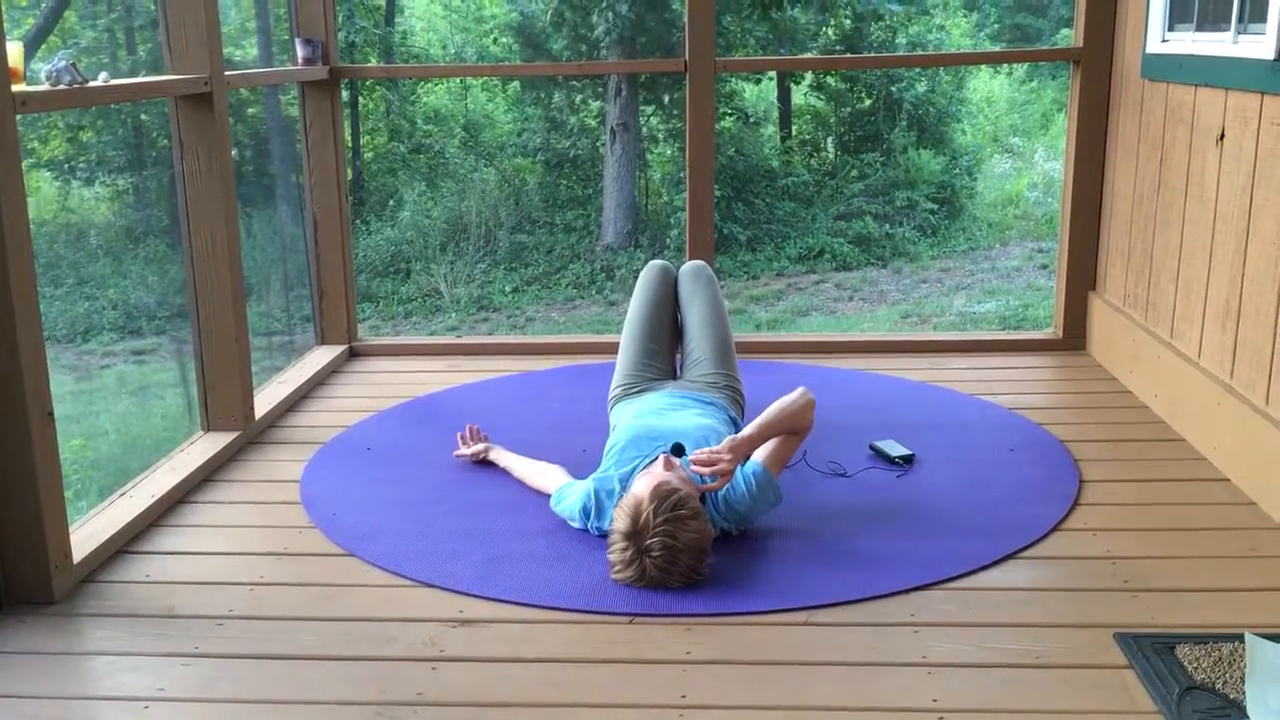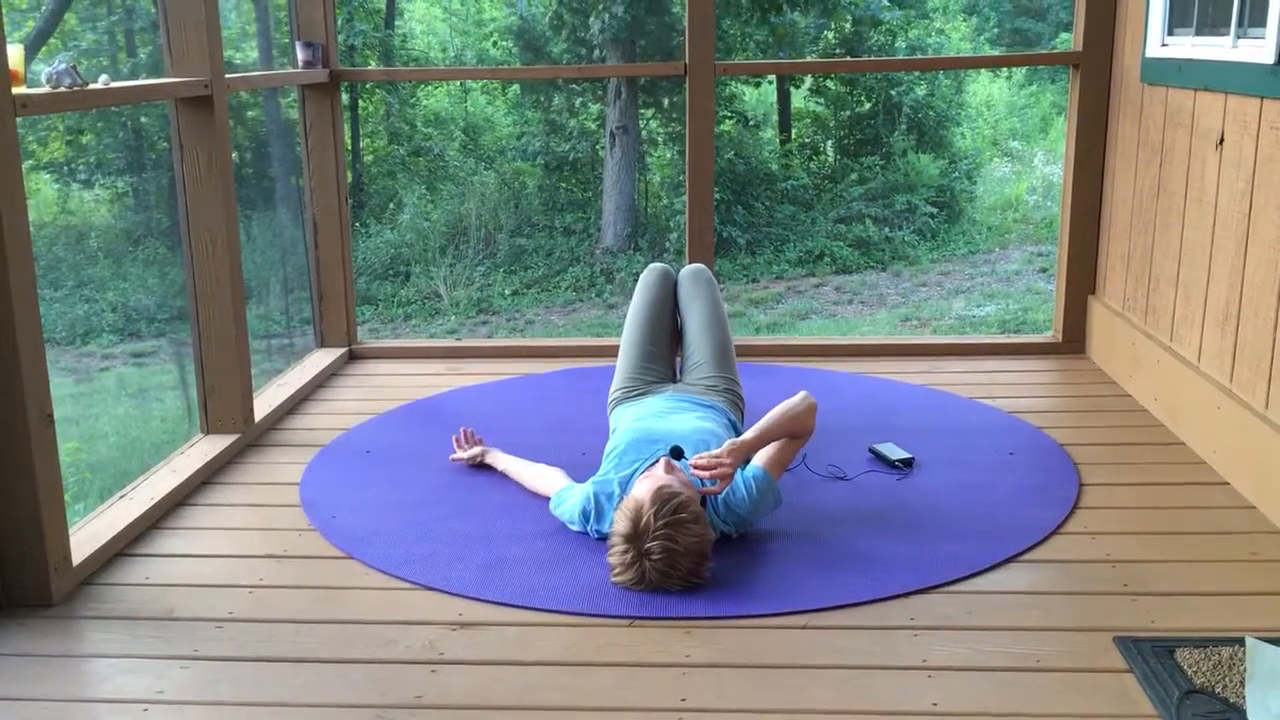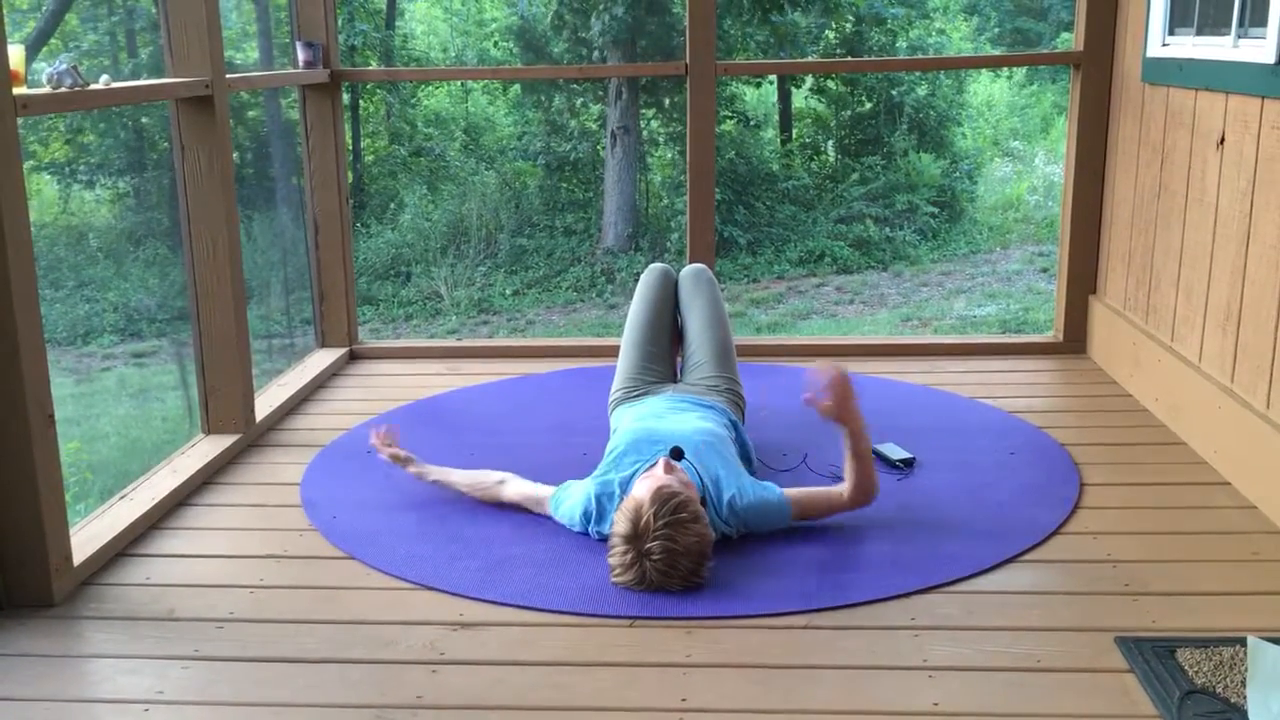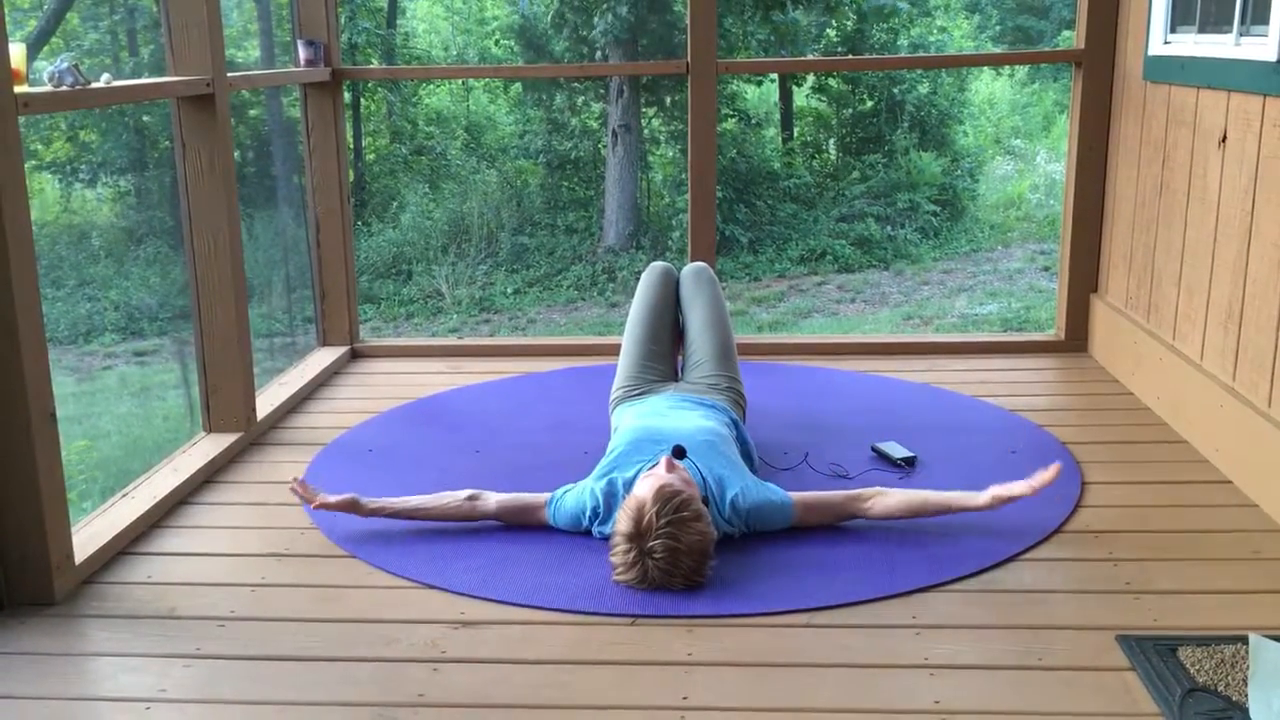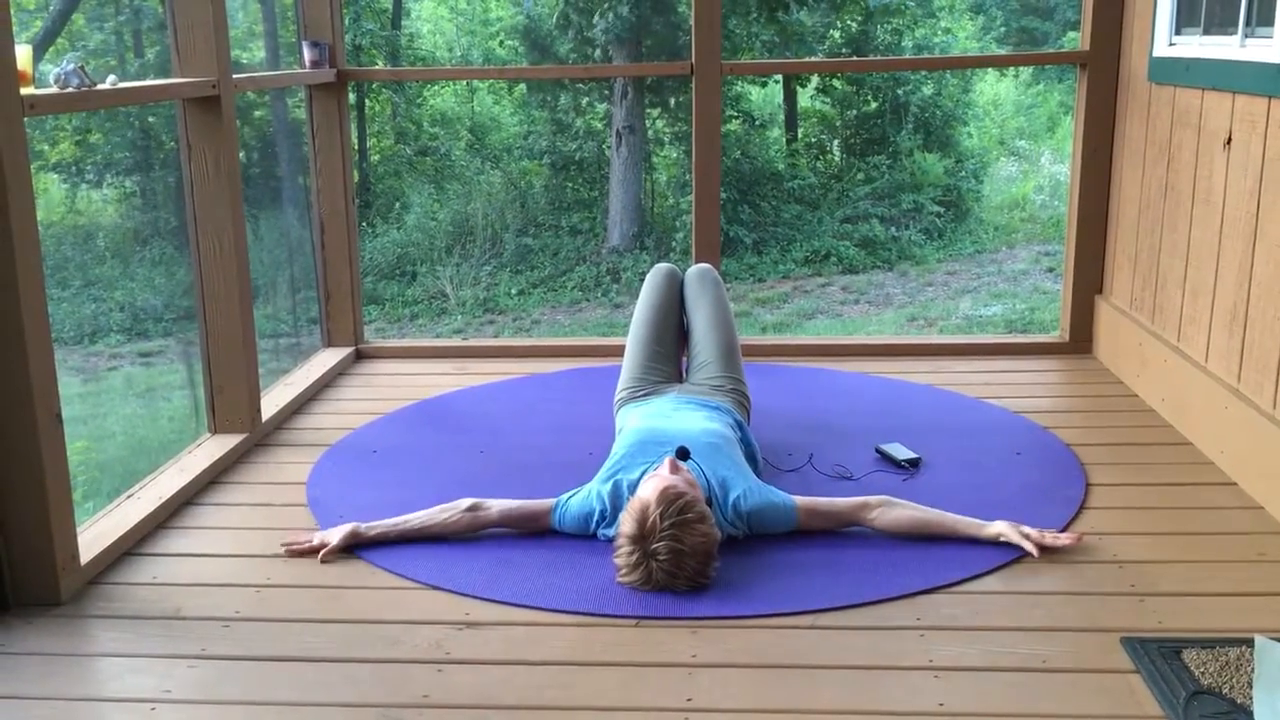
dt=0.5s
person 1, frame 1
left shoulder: (596, 507)
right shoulder: (733, 504)
left elbow: (549, 474)
right elbow: (802, 401)
left wrist: (492, 451)
right wrist: (743, 442)
left hip: (636, 398)
right hip: (712, 400)
left knee: (658, 271)
right knee: (695, 271)
person 1, frame 2
left shoulder: (594, 509)
right shoulder: (733, 506)
left elbow: (549, 476)
right elbow: (805, 405)
left wrist: (489, 454)
right wrist: (742, 447)
left hip: (636, 403)
right hip: (711, 405)
left knee: (658, 274)
right knee: (695, 274)
left ankle: (674, 354)
person 1, frame 3
left shoulder: (594, 508)
right shoulder: (737, 506)
left elbow: (506, 486)
right elbow: (859, 493)
left wrist: (416, 464)
right wrist: (847, 418)
left hip: (637, 405)
right hip: (713, 408)
left knee: (659, 276)
right knee: (696, 277)
person 1, frame 4
left shoulder: (597, 504)
right shoulder: (736, 505)
left elbow: (480, 503)
right elbow: (864, 501)
left wrist: (364, 506)
right wrist: (982, 496)
left hip: (637, 402)
right hip: (712, 404)
left knee: (658, 274)
right knee: (697, 273)
left ankle: (673, 270)
person 1, frame 5
left shoulder: (601, 507)
right shoulder: (740, 506)
left elbow: (479, 510)
right elbow: (868, 509)
left wrist: (358, 530)
right wrist: (991, 527)
left hip: (644, 402)
right hip: (715, 405)
left knee: (665, 275)
right knee: (701, 275)
left ankle: (680, 280)
right ankle: (696, 279)
